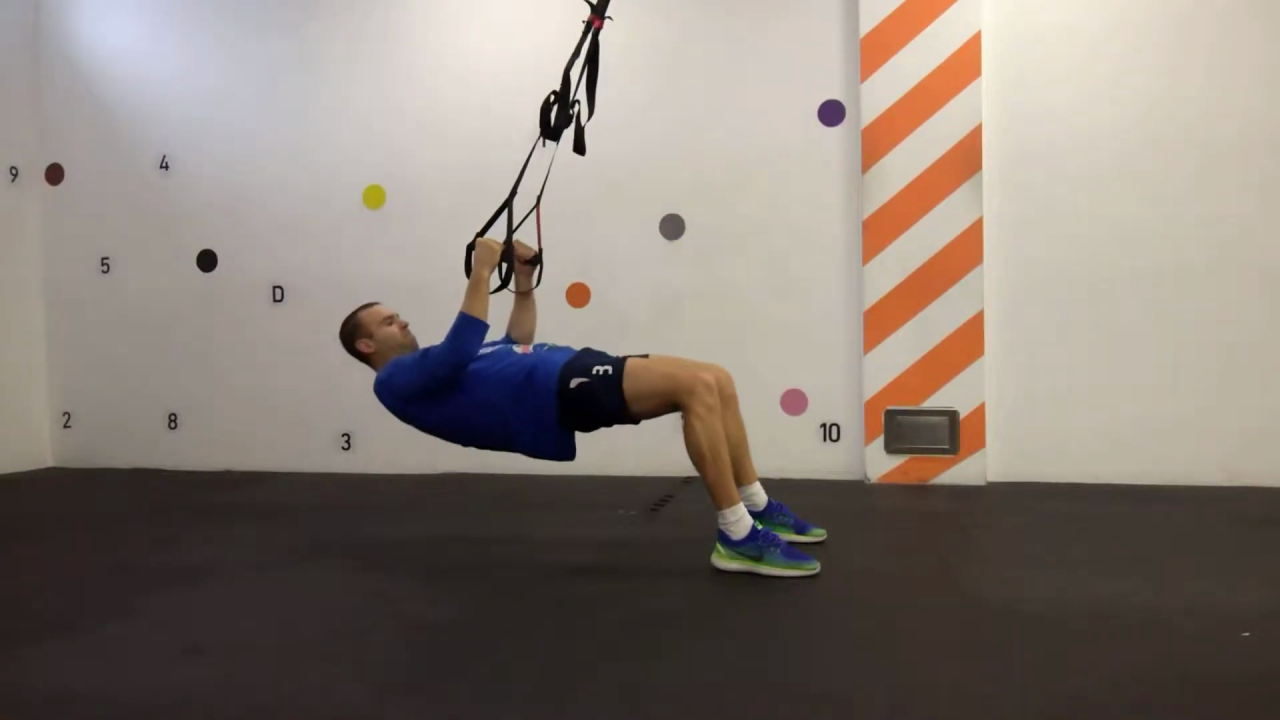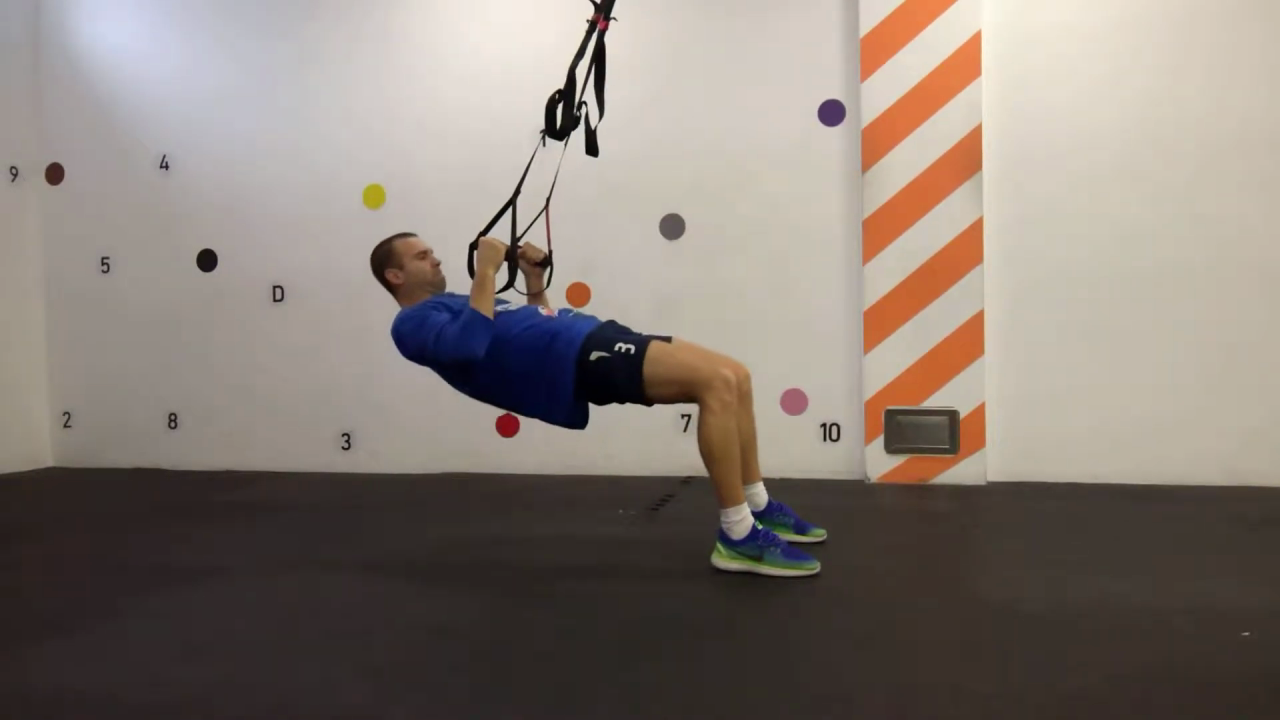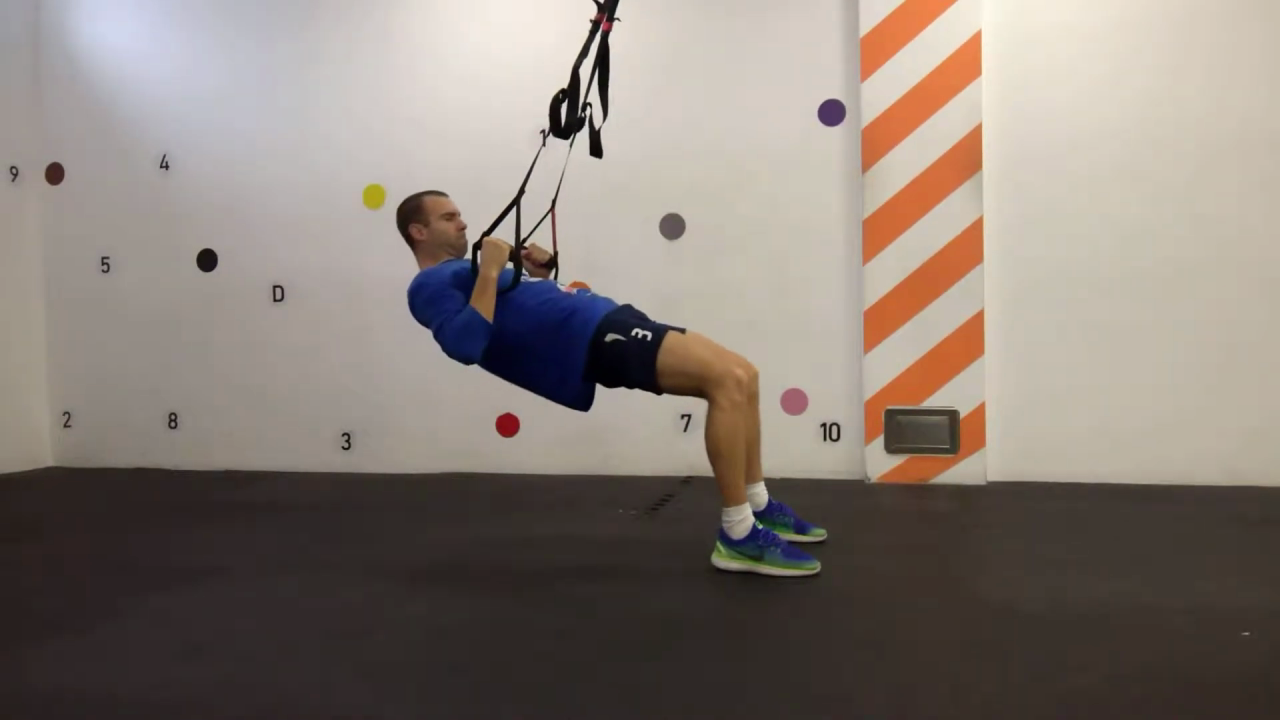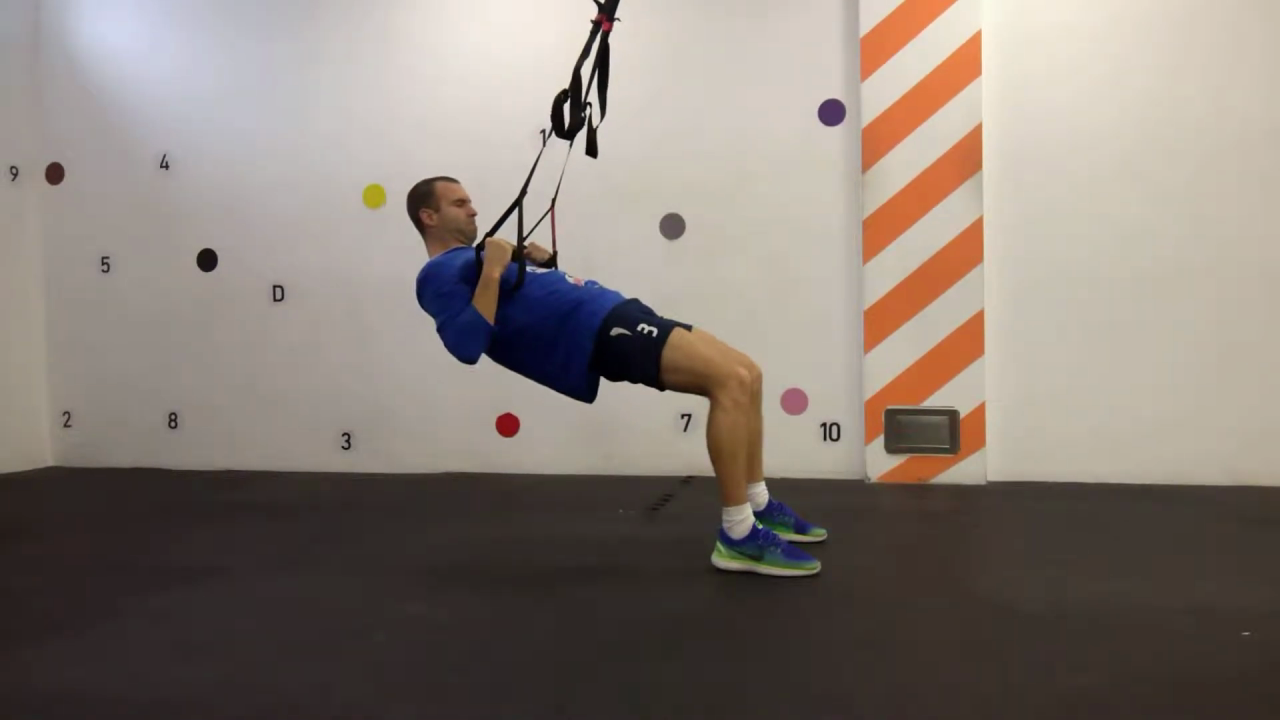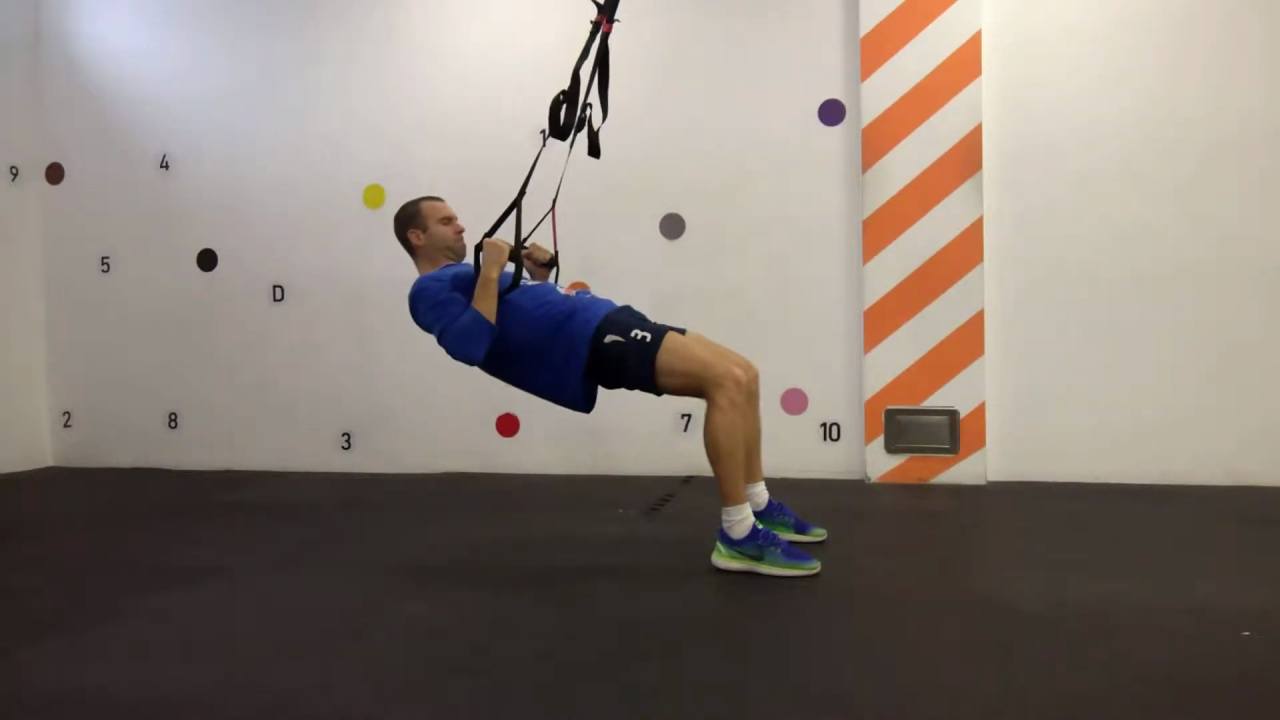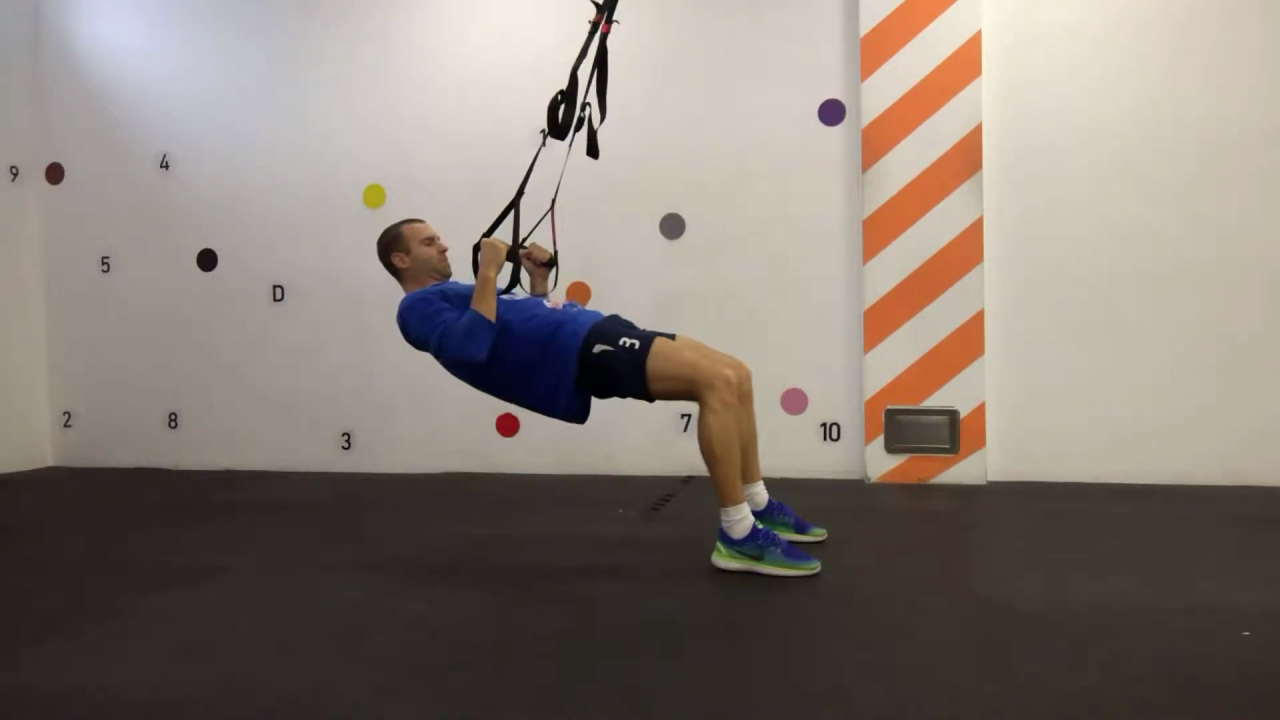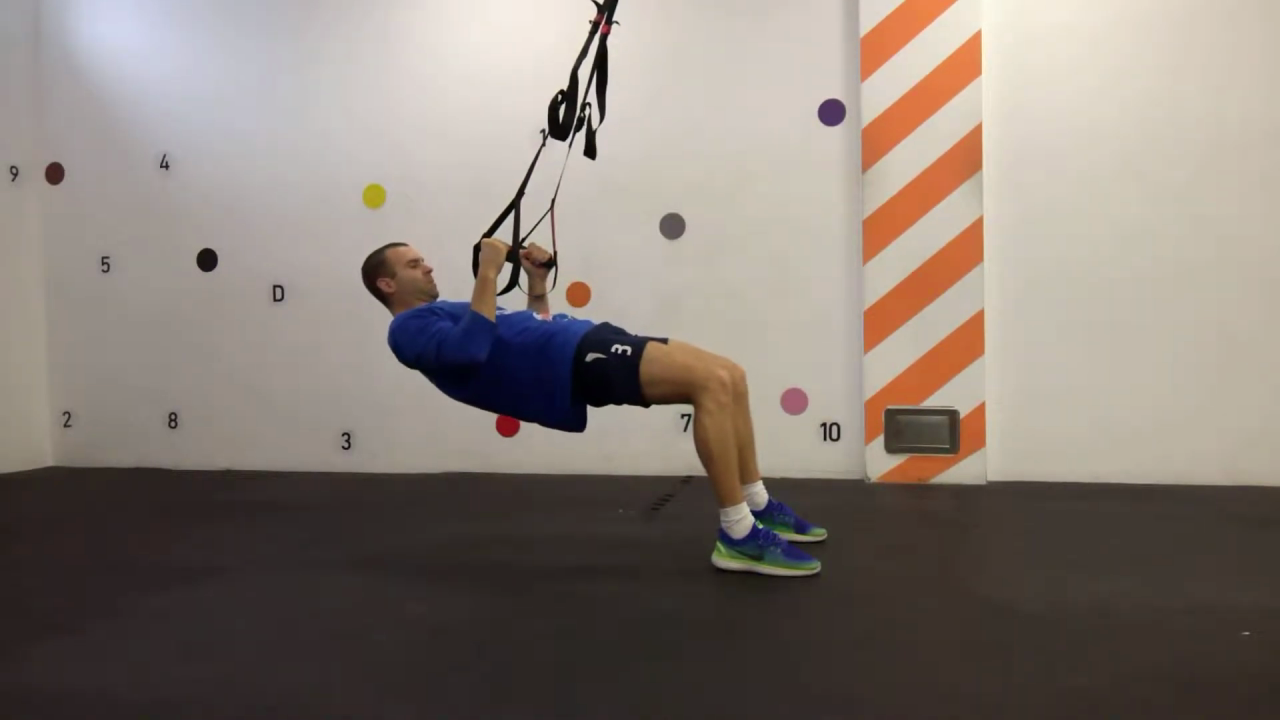
dt=0.4s
person 1, frame 1
left shoulder: (428, 374)
right shoulder: (398, 383)
left elbow: (515, 347)
right elbow: (460, 350)
left wrist: (524, 281)
right wrist: (481, 273)
left hip: (565, 374)
right hip: (555, 392)
left knee: (716, 380)
right knee: (698, 386)
left ankle: (758, 509)
right ankle: (738, 536)
person 1, frame 2
left shoulder: (444, 307)
right shoulder: (413, 325)
right elbow: (469, 347)
left wrist: (534, 282)
right wrist: (485, 272)
left hip: (589, 339)
right hip: (575, 358)
left knee: (734, 377)
right knee: (718, 383)
left ankle: (758, 508)
right ankle: (738, 536)
person 1, frame 3
left shoulder: (457, 275)
right shoulder: (430, 287)
right elbow: (466, 345)
left wrist: (539, 276)
right wrist: (489, 271)
left hip: (603, 321)
right hip: (588, 339)
left knee: (741, 376)
right knee: (729, 381)
left ankle: (758, 506)
right ankle: (739, 536)
person 1, frame 4
left shoulder: (465, 262)
right shoulder: (440, 274)
right elbow: (467, 346)
left wrist: (540, 270)
right wrist: (492, 272)
left hip: (610, 314)
right hip: (593, 331)
left knee: (745, 377)
right knee: (731, 382)
left ankle: (758, 507)
right ankle: (739, 536)
person 1, frame 5
left shoulder: (456, 278)
right shoulder: (431, 290)
right elbow: (469, 347)
left wrist: (539, 276)
right wrist: (490, 271)
left hip: (603, 323)
right hip: (587, 339)
left knee: (741, 376)
right knee: (727, 381)
left ankle: (758, 506)
right ankle: (739, 535)
person 1, frame 6
left shoulder: (444, 295)
right shoulder: (419, 308)
right elbow: (471, 347)
left wrist: (538, 282)
right wrist: (488, 271)
left hip: (590, 335)
right hip: (577, 351)
left knee: (735, 376)
right knee: (719, 381)
left ankle: (758, 506)
right ankle: (737, 535)
person 1, frame 7
left shoulder: (436, 315)
right shoulder: (409, 329)
right elbow: (471, 348)
left wrist: (537, 283)
right wrist: (487, 272)
left hip: (583, 343)
right hip: (572, 361)
left knee: (730, 377)
right knee: (714, 383)
left ankle: (758, 508)
right ankle: (738, 535)
